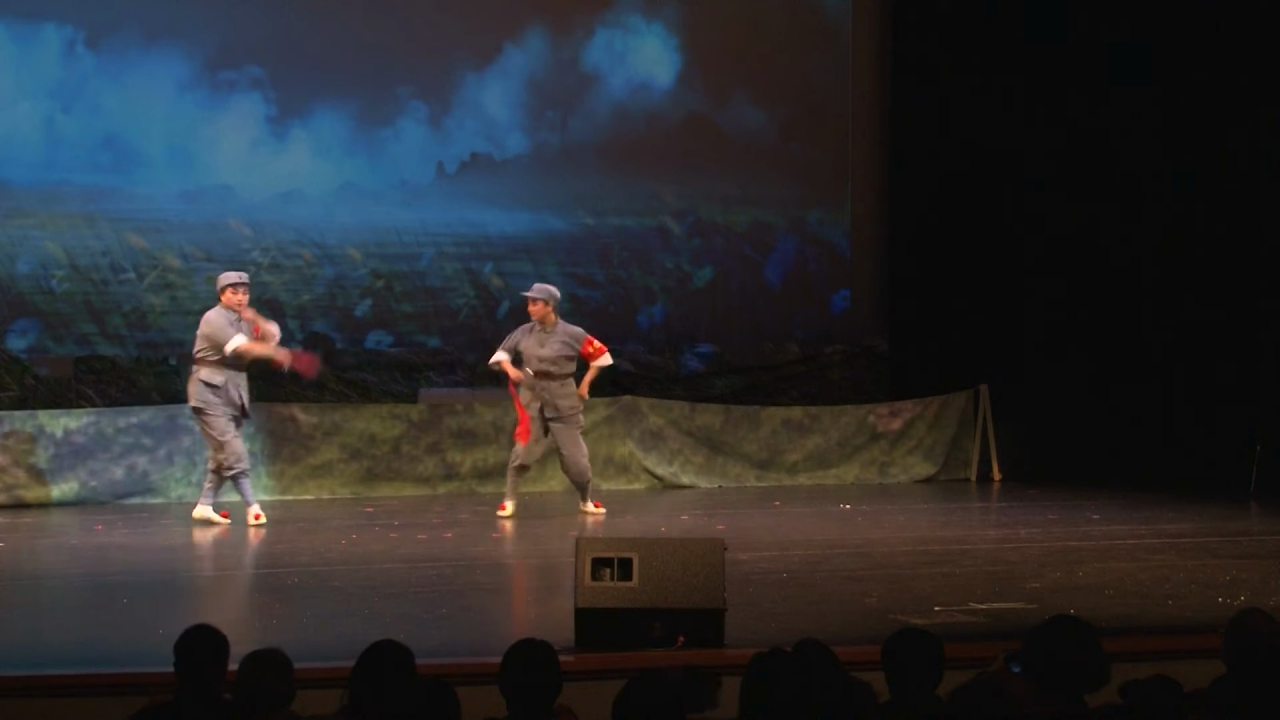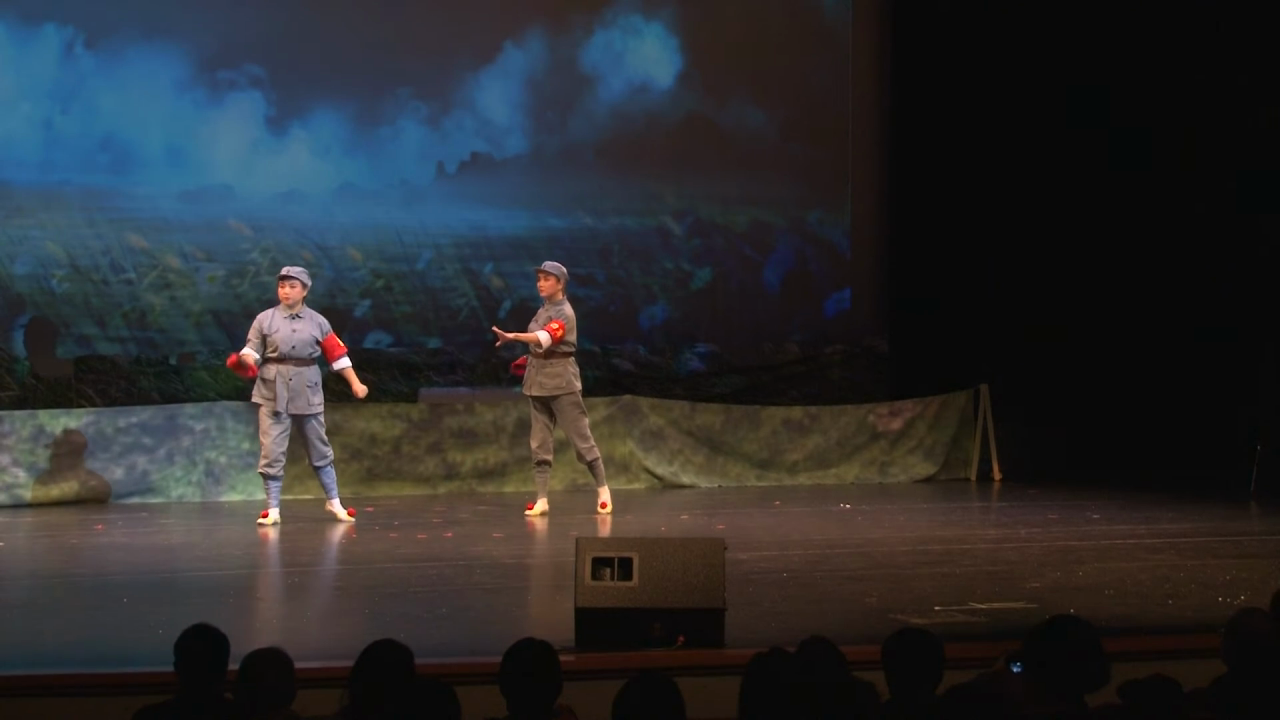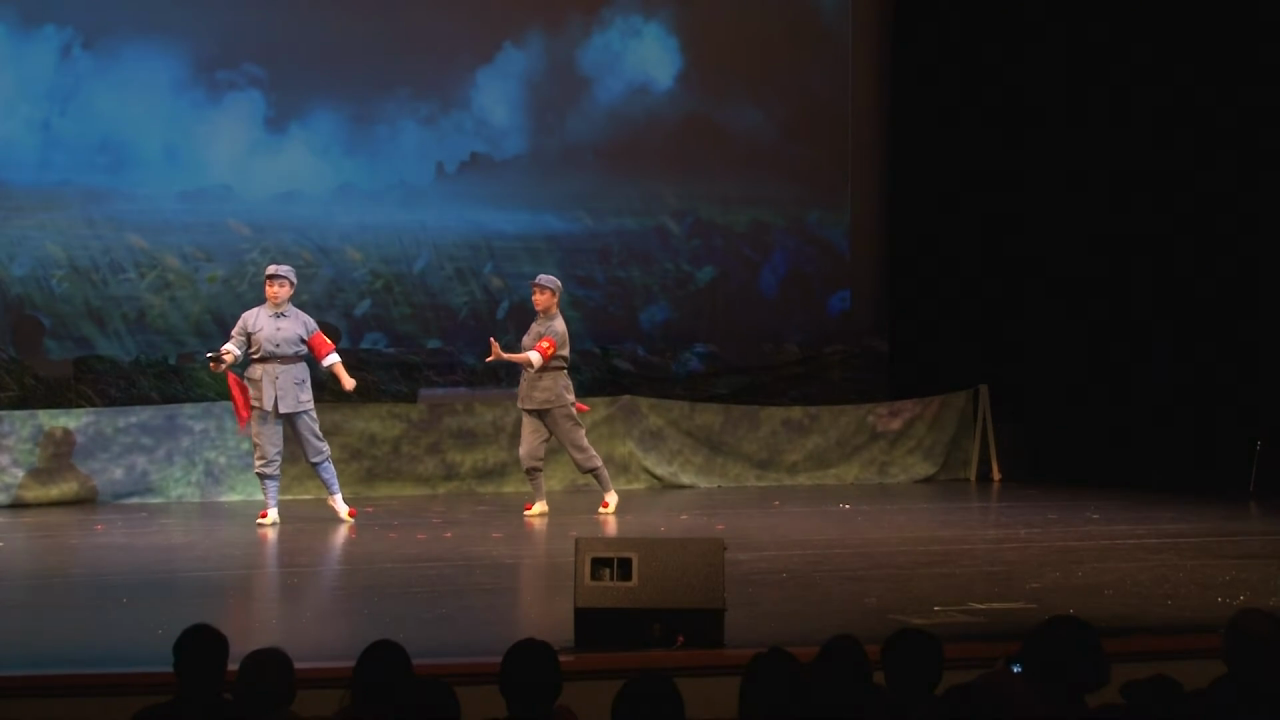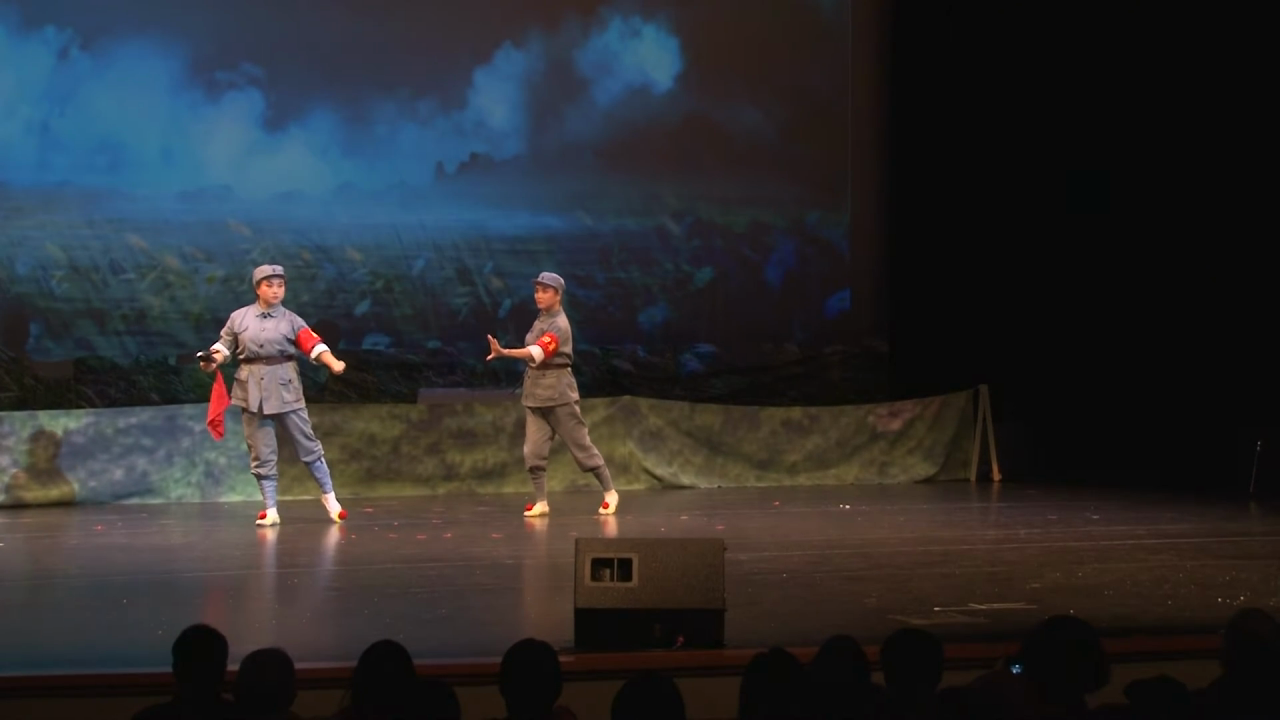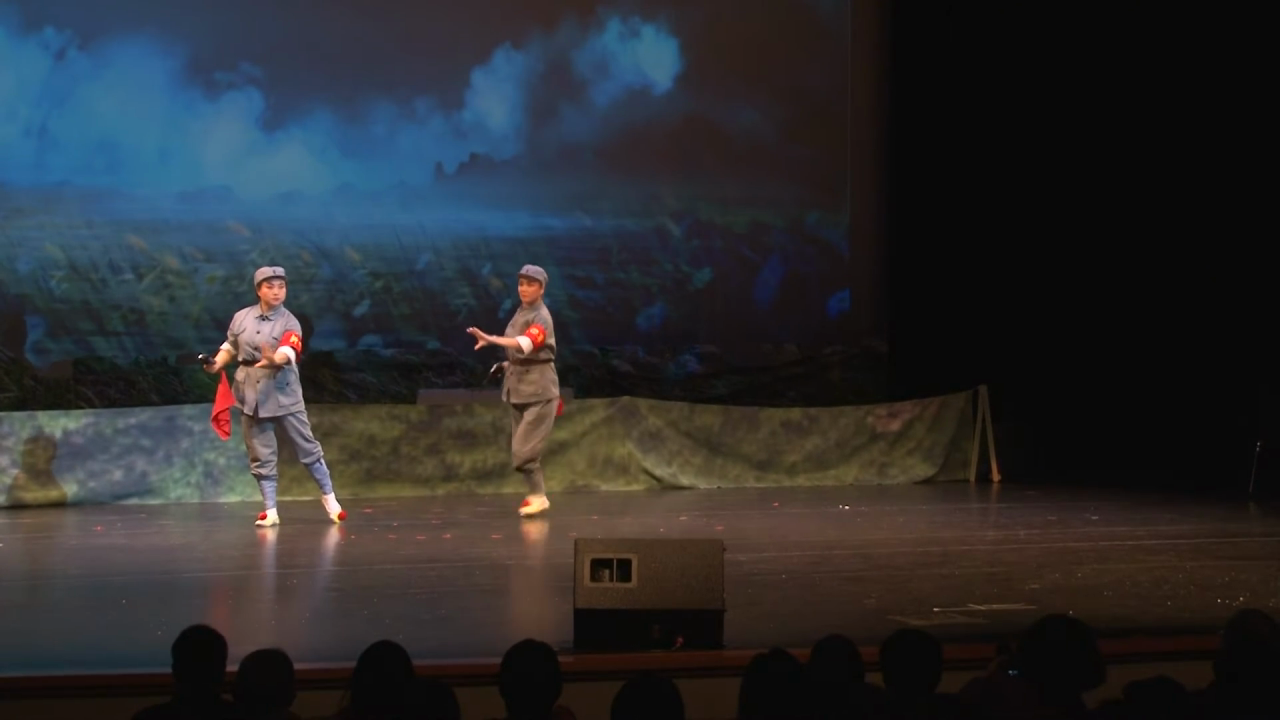
dt=0.7s
person 1, frame 1
left shoulder: (246, 321)
right shoulder: (213, 319)
left elbow: (273, 335)
right elbow: (237, 347)
left wrist: (257, 321)
right wrist: (275, 354)
left hip: (232, 393)
right hip: (209, 392)
left knee: (223, 454)
right knee: (232, 451)
left ankle: (204, 506)
right ankle: (251, 507)
person 1, frame 2
left shoulder: (317, 322)
right shoulder: (264, 319)
left elbow: (336, 354)
right elbow: (252, 352)
left wrist: (355, 383)
right wrist: (243, 364)
left hip: (307, 389)
right hip: (273, 390)
left knee: (319, 447)
right knee: (271, 450)
left ankle: (334, 502)
right ankle: (272, 509)
person 1, frame 3
left shoulder: (303, 320)
right shoulder: (250, 318)
left elbow: (325, 350)
right elbow: (236, 348)
left wrist: (344, 377)
right wrist: (221, 362)
left hip: (295, 387)
right hip: (263, 389)
left knee: (315, 444)
right knee: (266, 450)
left ankle: (336, 497)
right ankle: (271, 509)
person 1, frame 4
left shoulder: (290, 320)
right shoulder: (239, 317)
left elbow: (313, 344)
right elbow: (224, 347)
left wrist: (333, 363)
right wrist: (212, 362)
left hip: (285, 387)
right hip: (252, 389)
left knee: (307, 443)
right knee: (261, 452)
left ankle: (329, 496)
right ankle: (270, 510)
person 1, frame 5
left shoulder: (289, 322)
right shoulder: (241, 317)
left elbow: (289, 352)
right elbow: (231, 347)
left wrist: (270, 359)
right wrist: (216, 365)
left hip: (282, 389)
right hip: (250, 389)
left knee: (306, 445)
right knee: (260, 453)
left ankle: (328, 496)
right ankle: (270, 510)
person 2, frame 1
left shoulder: (572, 333)
right shoulder: (525, 332)
left elbow: (602, 355)
right elbow: (500, 355)
left wrist: (585, 383)
right wrist: (511, 371)
left hip: (563, 401)
right hip: (532, 400)
left knee: (575, 458)
right knee: (523, 451)
left ankle: (586, 501)
right ankle: (509, 500)
person 2, frame 2
left shoulder: (564, 312)
right shoulder: (543, 310)
left elbow: (546, 338)
left wrist: (514, 337)
right wrist: (529, 359)
left hip: (561, 379)
right hip: (538, 380)
left knee: (581, 437)
right knee: (540, 442)
left ankle: (602, 490)
right ankle: (542, 500)
person 2, frame 3
left shoulder: (555, 328)
right shoulder: (538, 322)
left elbow: (537, 358)
left wrist: (504, 357)
left hip: (554, 394)
right hip: (532, 395)
left knee: (578, 447)
right knee: (528, 453)
left ankle: (609, 493)
right ankle: (540, 501)
person 2, frame 4
left shoulder: (558, 325)
right shoulder: (542, 319)
left elbow: (538, 352)
left wrist: (504, 352)
left hip: (558, 392)
right hip: (535, 392)
left knee: (581, 445)
right knee: (533, 452)
left ankle: (609, 492)
right ankle: (541, 502)
person 2, frame 5
left shoulder: (541, 318)
right shoulder: (520, 312)
left elbow: (525, 344)
left wrist: (490, 340)
right wrist: (506, 364)
left hip: (538, 386)
right hip: (516, 384)
left knee: (524, 446)
right knee: (523, 447)
left ankle: (535, 495)
right ankle: (538, 497)
